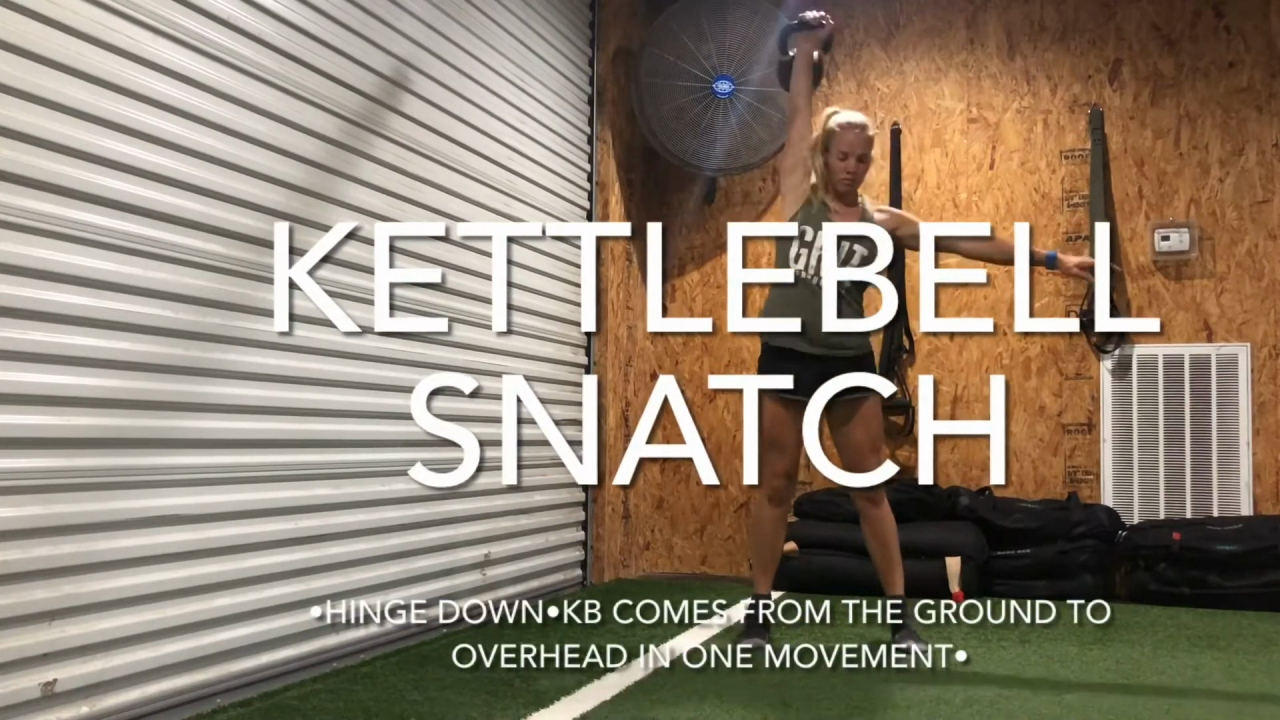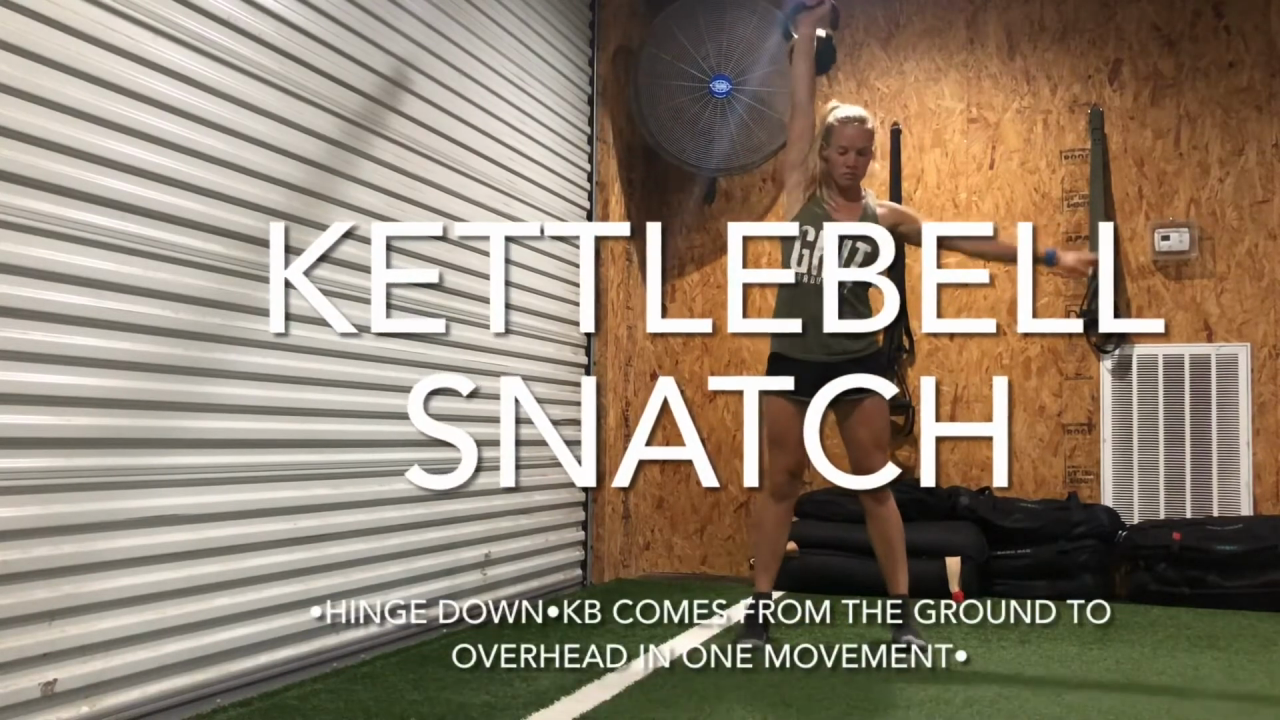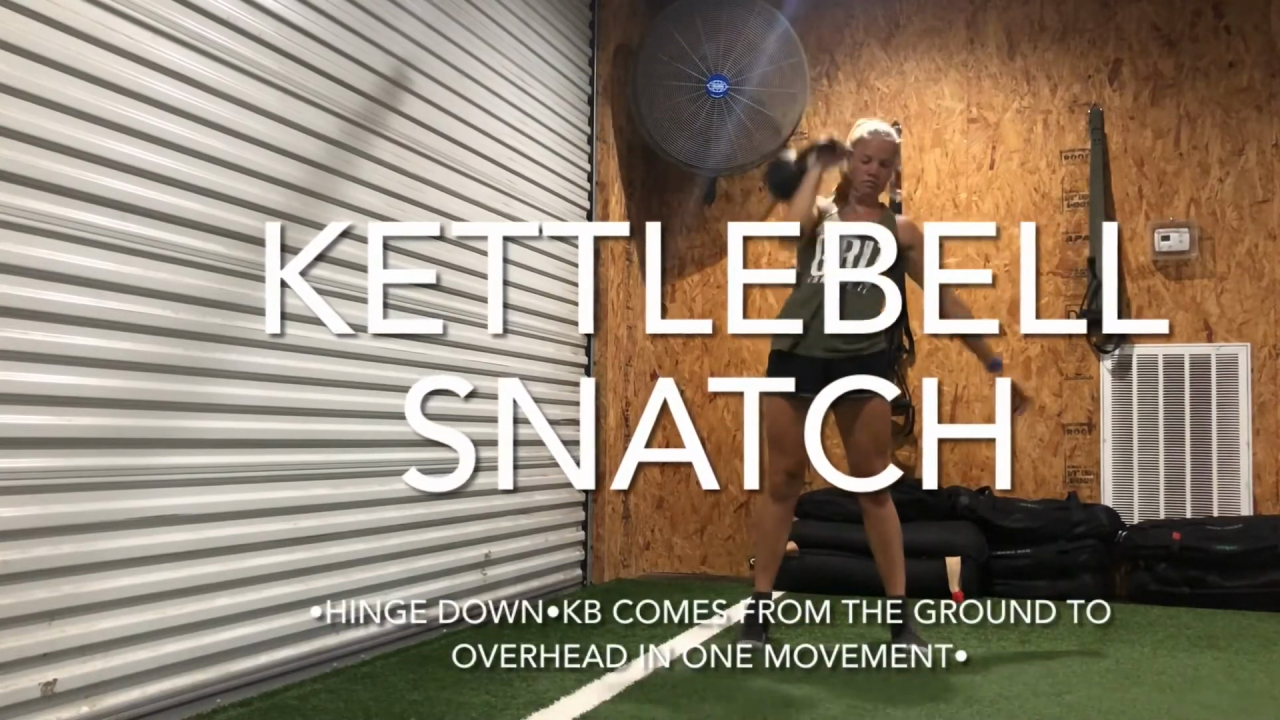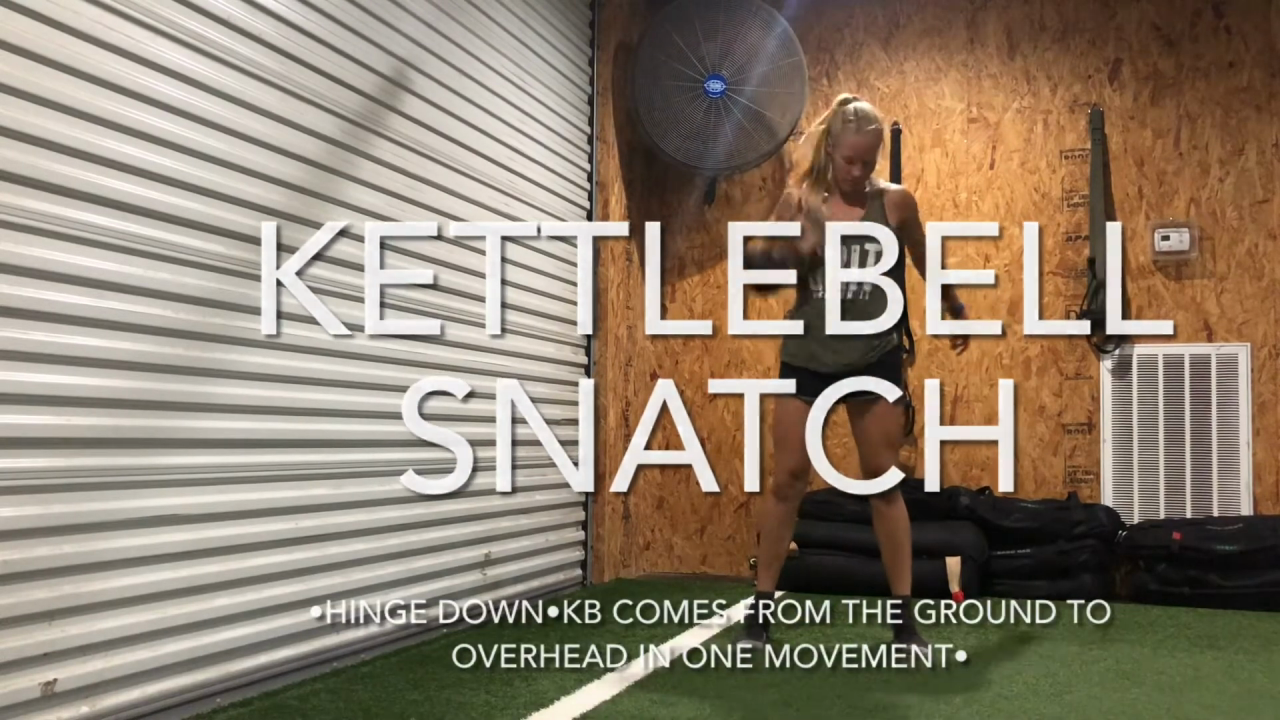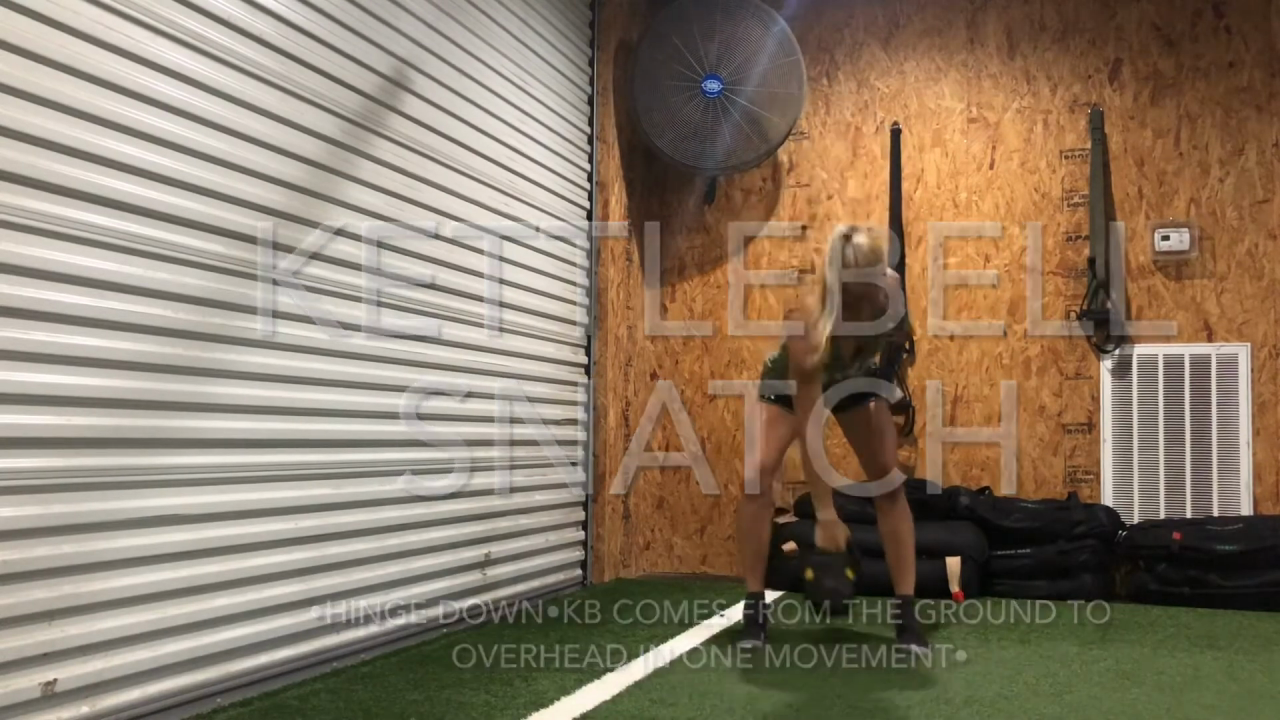
dt=0.5s
person 1, frame 1
left shoulder: (882, 222)
right shoulder: (798, 195)
left elbow: (966, 242)
right elbow: (799, 116)
left wrist: (1049, 259)
right wrist: (806, 50)
left hip: (848, 362)
right hip: (785, 358)
left knee: (869, 488)
right knee: (775, 483)
left ankle: (899, 612)
right ankle: (759, 607)
person 1, frame 2
left shoulder: (886, 216)
right shoulder: (800, 190)
left elbow: (966, 240)
right elbow: (800, 109)
left wrist: (1049, 257)
left hip: (858, 360)
right hip: (792, 358)
left knee: (875, 485)
right knee: (780, 481)
left ankle: (902, 610)
right ankle: (760, 605)
person 1, frame 3
left shoulder: (903, 231)
right shoulder: (821, 211)
left elbow: (946, 300)
right elbow: (793, 228)
left wrist: (996, 366)
right wrist: (813, 177)
left hip: (864, 360)
right hip: (796, 355)
left knee: (873, 487)
right knee: (781, 482)
left ankle: (900, 615)
right ankle: (759, 607)
person 1, frame 4
left shoulder: (895, 202)
right shoulder: (797, 201)
left elbow: (925, 258)
right elbow: (759, 271)
left wrist: (954, 309)
right wrist: (788, 251)
left hip: (875, 358)
right hip: (806, 358)
left knee: (883, 482)
right knee: (787, 479)
left ankle: (903, 613)
right ankle: (761, 606)
person 1, frame 5
left shoulder: (888, 292)
right shoulder: (810, 326)
right elbow: (806, 425)
right wrist: (825, 512)
left hip: (857, 385)
right hip: (789, 385)
left knee: (888, 482)
right knee: (757, 478)
left ankle: (905, 614)
right ankle: (755, 611)
